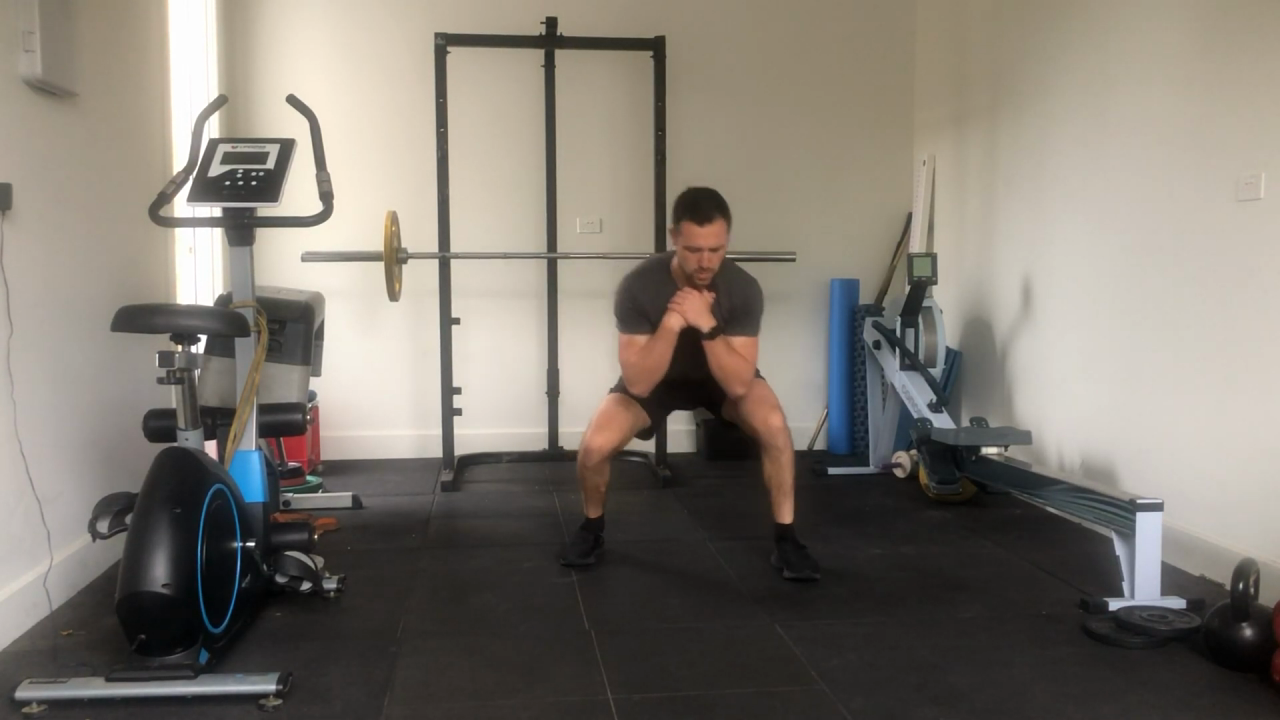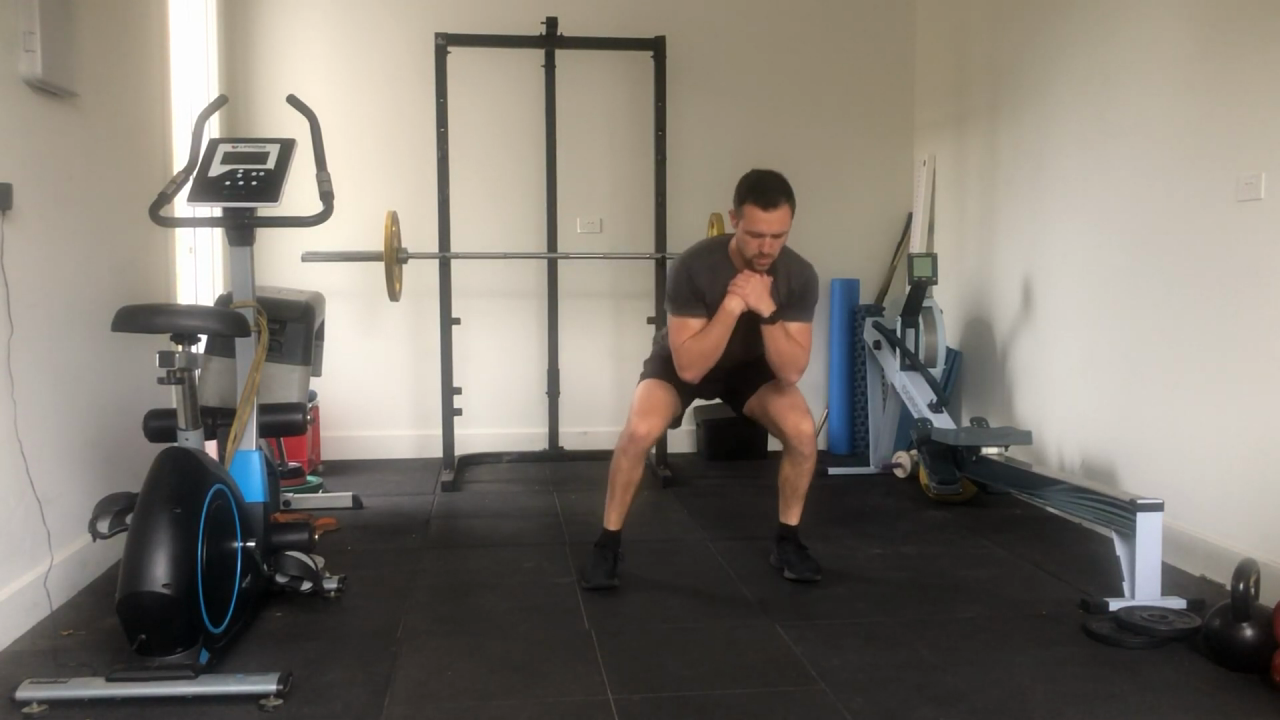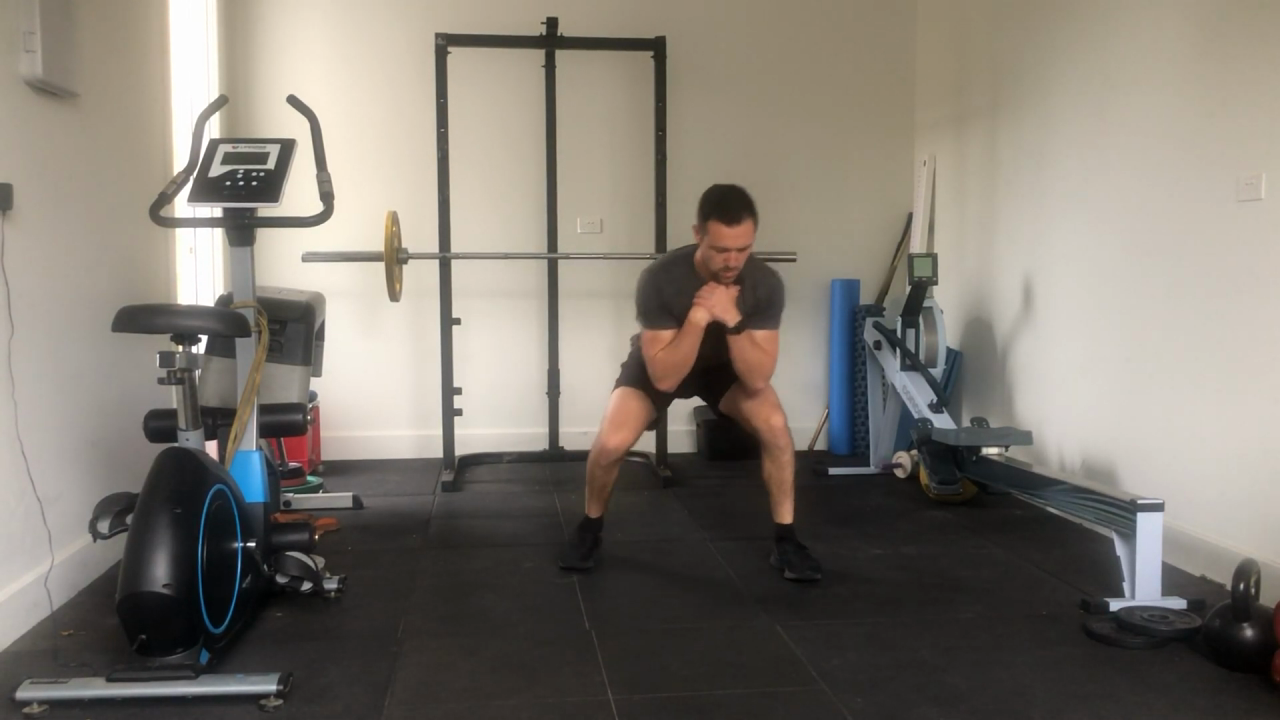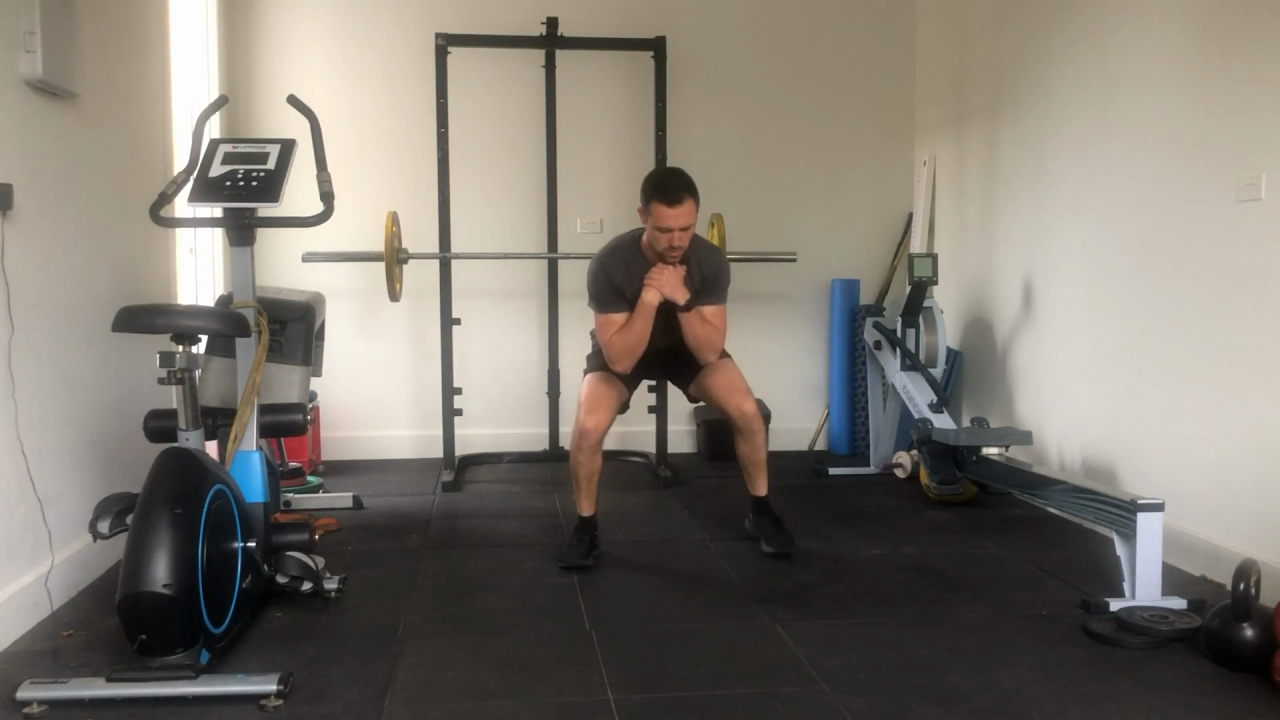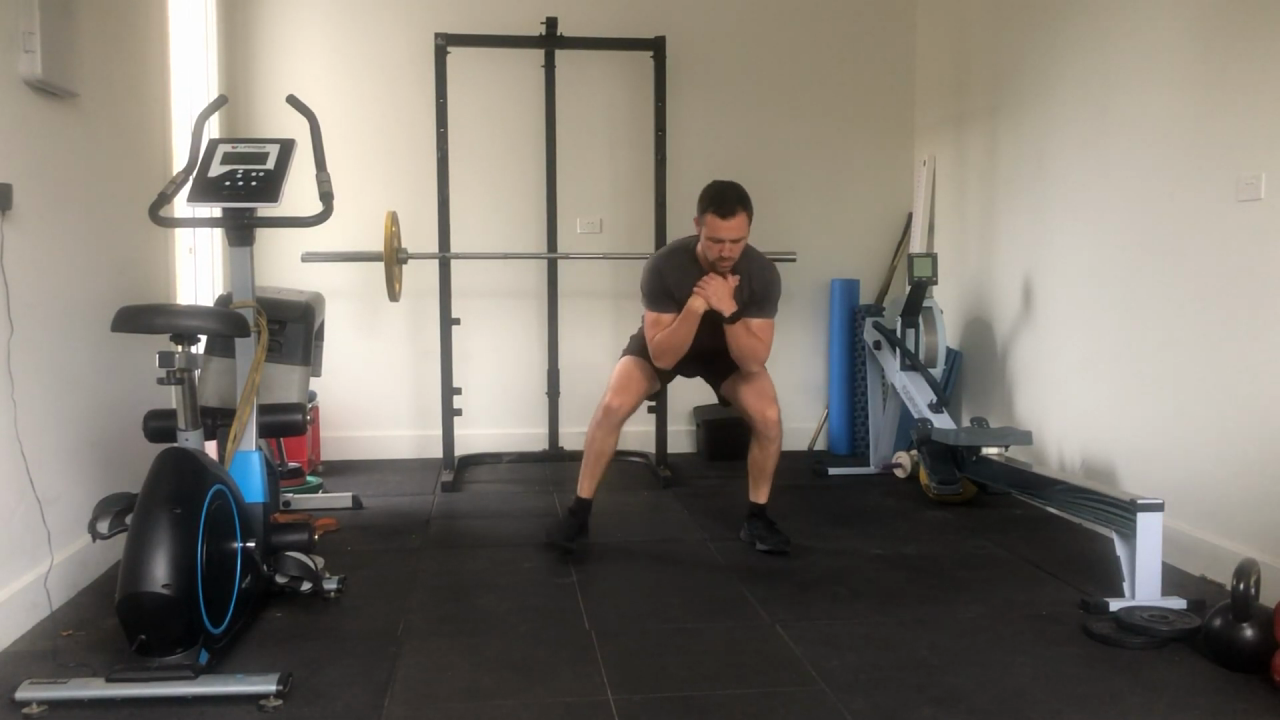
dt=0.5s
person 1, frame 1
left shoulder: (743, 289)
right shoulder: (638, 286)
left elbow: (740, 386)
right elbow: (637, 384)
left wrist: (709, 326)
right wrist: (671, 323)
left hip: (721, 375)
right hip: (654, 376)
left knee: (774, 427)
right knee: (595, 447)
left ankle: (786, 540)
right ankle: (592, 527)
person 1, frame 2
left shoulder: (800, 276)
right shoulder: (693, 267)
left elbow: (791, 372)
right elbow: (689, 368)
left wrist: (767, 310)
right wrist: (731, 306)
left hip: (750, 363)
right hip: (682, 360)
left knee: (802, 433)
right knee: (639, 431)
left ankle: (787, 538)
right ankle: (608, 543)
person 1, frame 3
left shoulder: (766, 284)
right shoulder: (660, 279)
left elbow: (759, 380)
right elbow: (664, 380)
left wrist: (733, 320)
right wrist: (695, 320)
left hip: (728, 364)
right hip: (658, 362)
left knee: (774, 426)
right knee: (611, 444)
left ankle: (786, 539)
right ankle: (591, 526)
person 1, frame 4
left shoulder: (711, 261)
right shoulder: (610, 264)
left elbow: (709, 354)
right elbow: (619, 361)
left wrist: (682, 298)
right wrist: (648, 300)
left hip: (687, 344)
right hip: (622, 349)
left knee: (747, 412)
right knee: (588, 427)
left ankle: (761, 509)
right ankle: (586, 527)
person 1, frame 5
left shoulder: (762, 273)
right shoulder: (664, 266)
left elbow: (753, 362)
right elbow: (662, 357)
left wrist: (729, 310)
right wrist: (695, 307)
left hip: (730, 346)
right hip: (664, 340)
left knee: (768, 417)
right knee: (613, 406)
left ankle: (757, 516)
right ankle: (580, 510)
